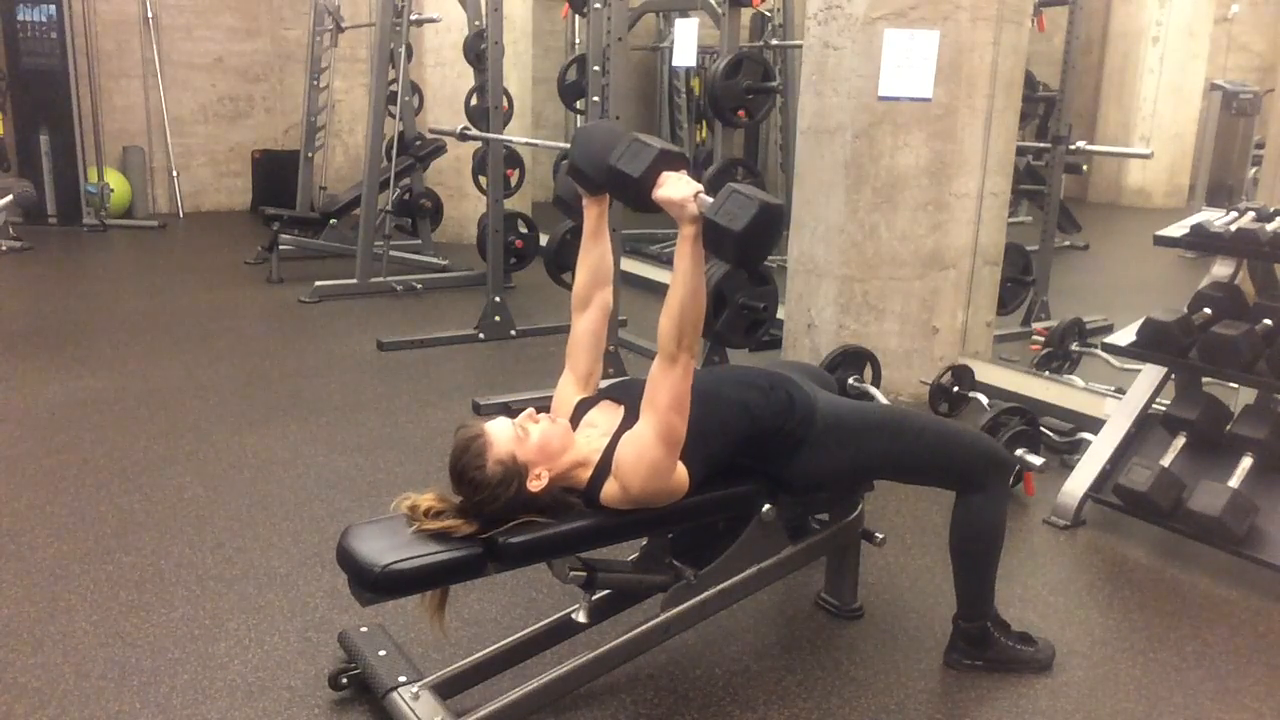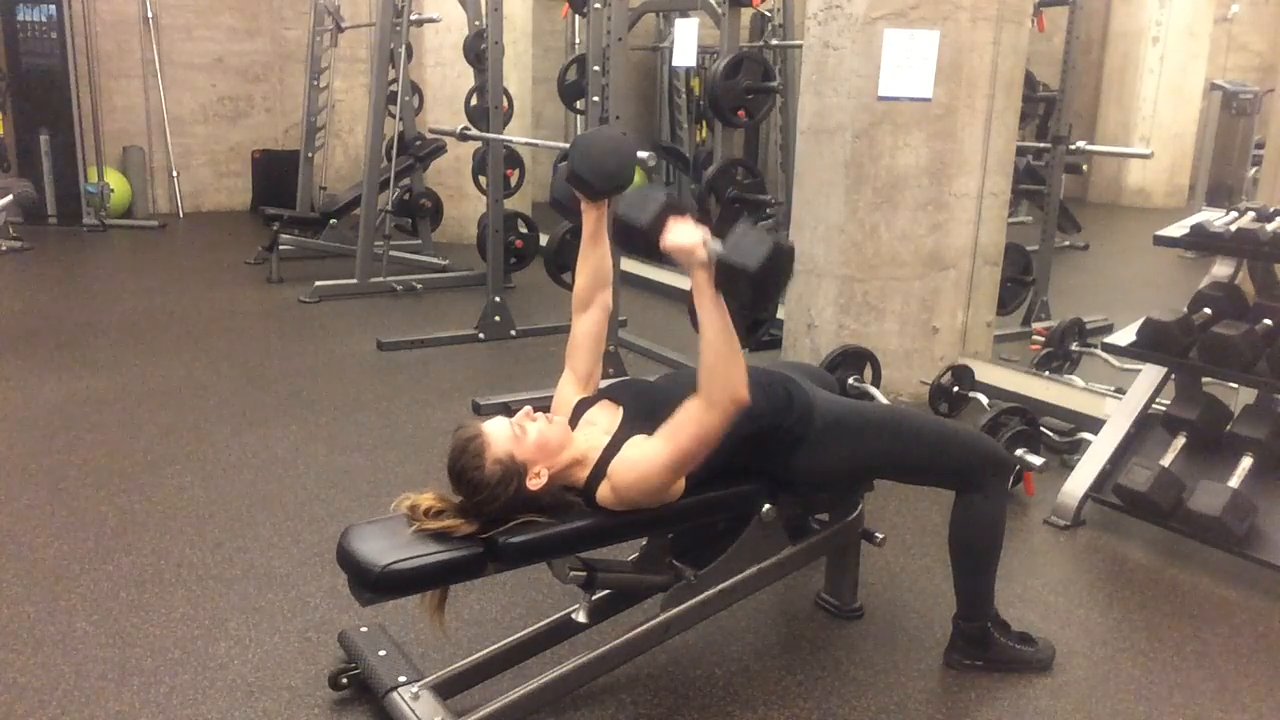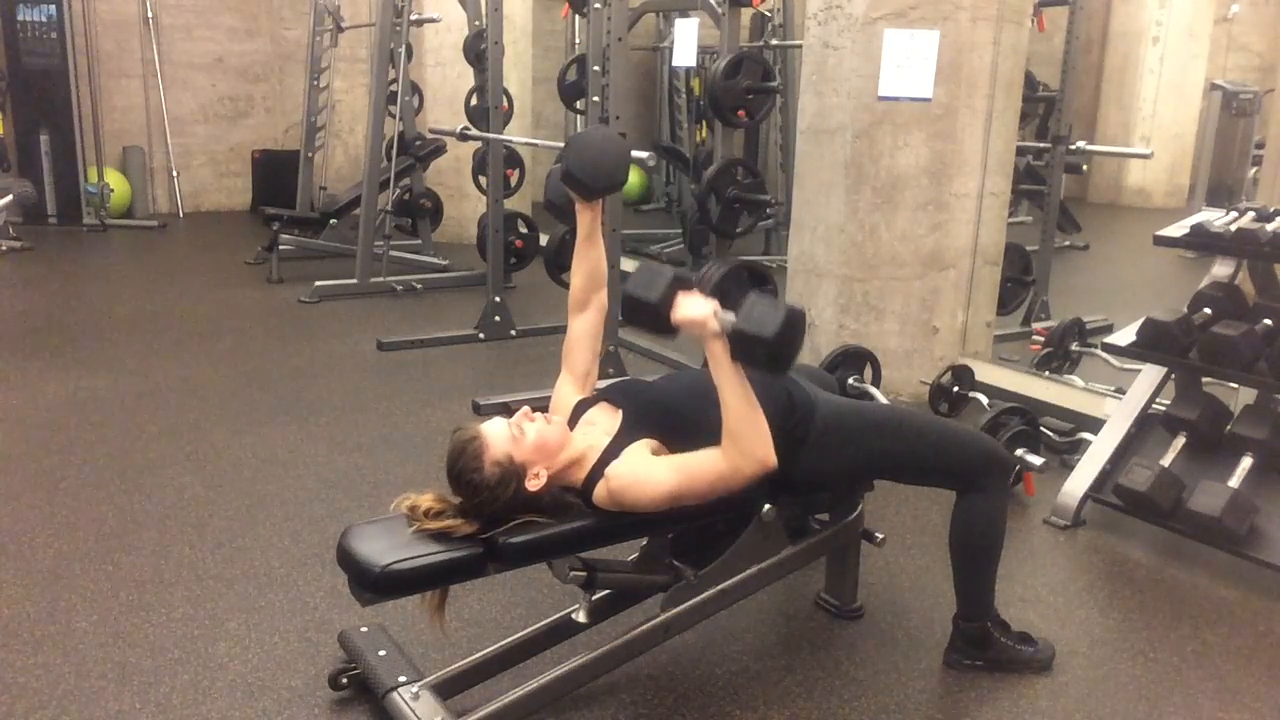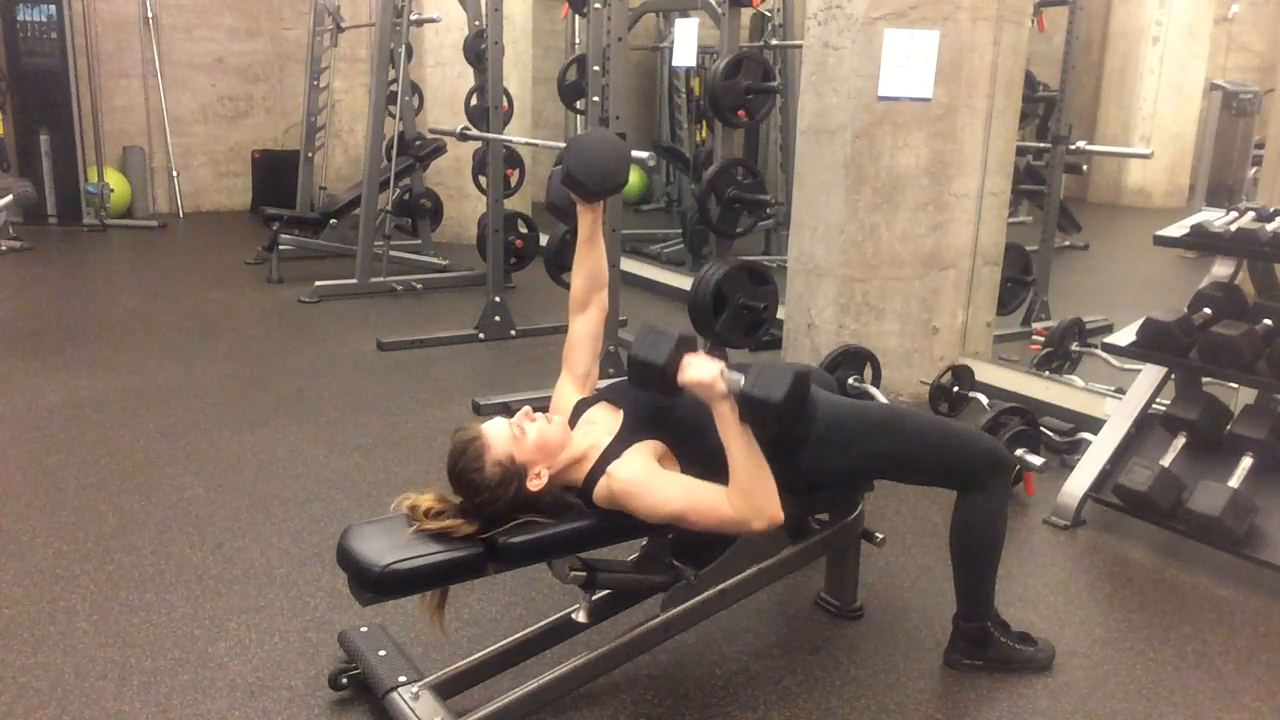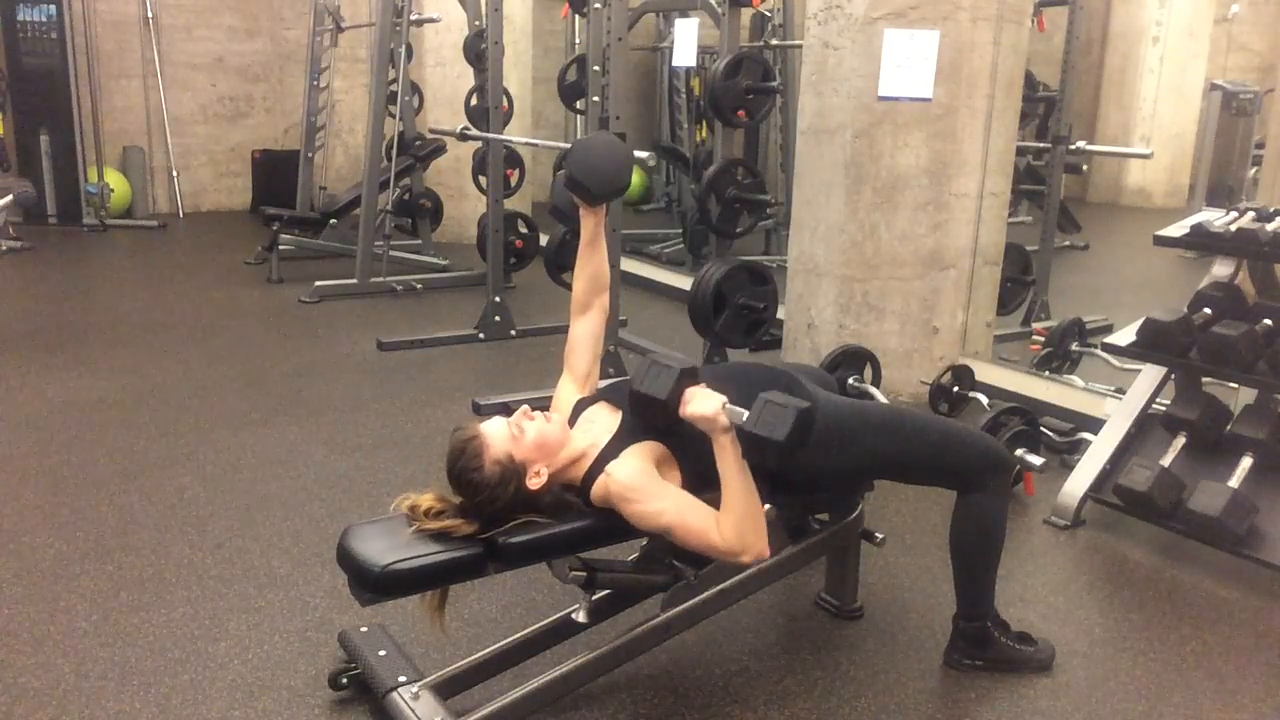
dt=0.3s
person 1, frame 1
left shoulder: (571, 413)
right shoulder: (631, 477)
left elbow: (591, 309)
right elbow: (677, 355)
left wrist: (596, 208)
right wrist: (689, 229)
right hip: (800, 436)
right knee: (989, 464)
right ankle: (976, 634)
person 1, frame 2
left shoulder: (572, 411)
right shoulder: (626, 478)
left elbow: (591, 310)
right elbow: (727, 397)
left wrist: (595, 212)
right wrist: (702, 274)
right hip: (799, 434)
right knee: (988, 464)
right ankle: (976, 635)
person 1, frame 3
left shoulder: (570, 411)
right shoulder: (623, 481)
left elbow: (587, 309)
right elbow: (756, 458)
left wrist: (587, 212)
right wrist: (715, 340)
right hip: (801, 435)
right knee: (988, 463)
right ankle: (977, 635)
person 1, frame 4
left shoulder: (571, 409)
right shoulder: (622, 481)
left elbow: (587, 310)
right elbow: (762, 514)
left wrist: (588, 213)
right wrist: (724, 403)
right hip: (801, 434)
right knee: (990, 464)
right ankle: (976, 635)
person 1, frame 5
left shoulder: (572, 409)
right shoulder: (619, 481)
left elbow: (589, 312)
right elbow: (748, 547)
left wrist: (592, 216)
right wrist: (723, 432)
right hip: (801, 431)
right knee: (989, 463)
right ankle: (977, 634)
